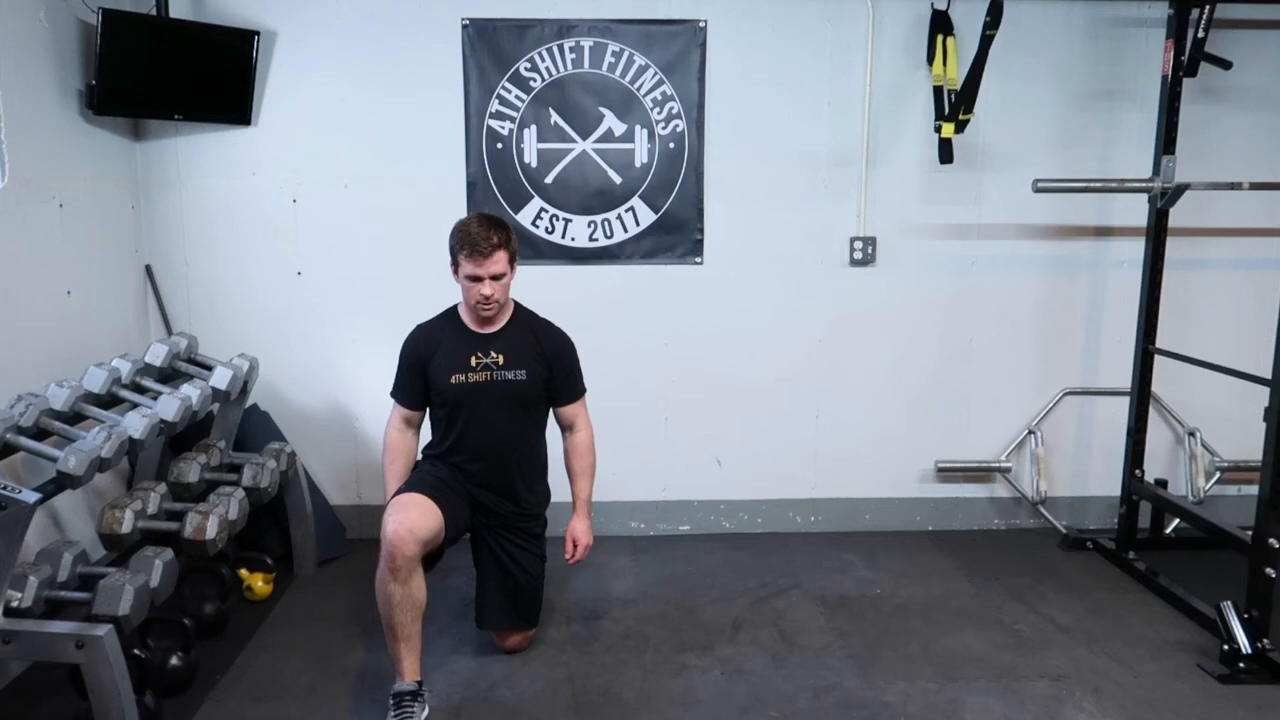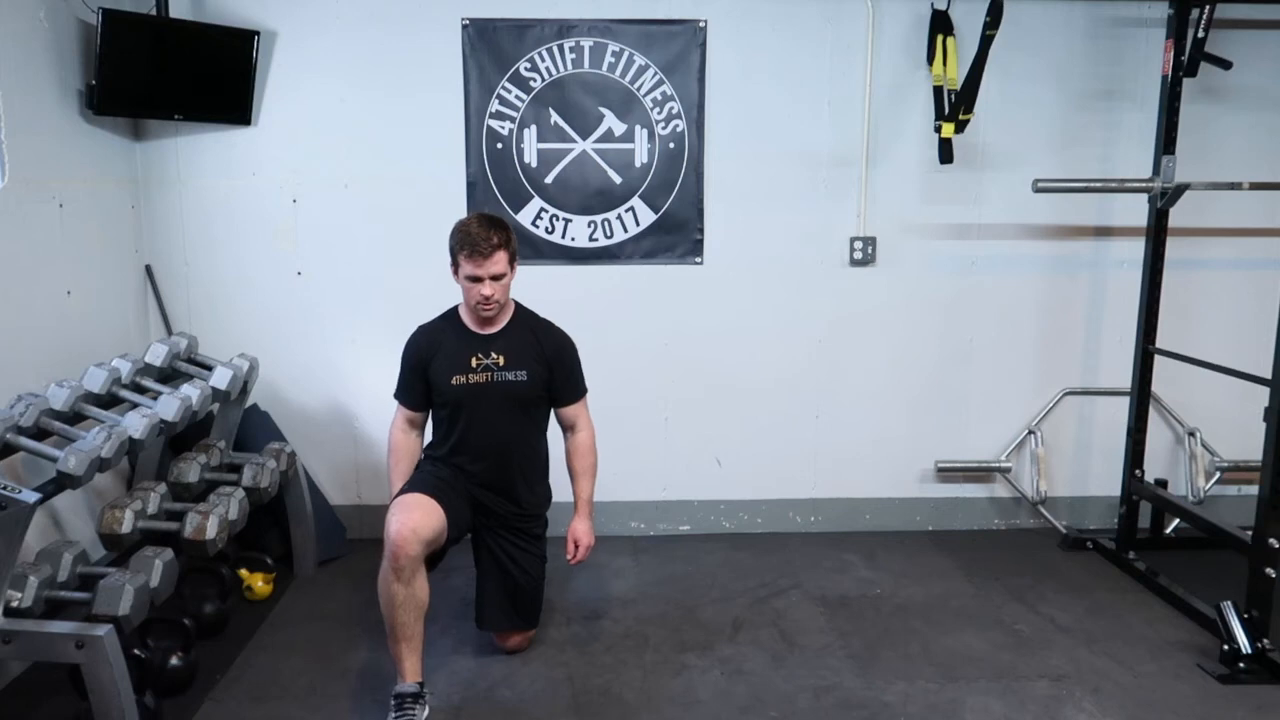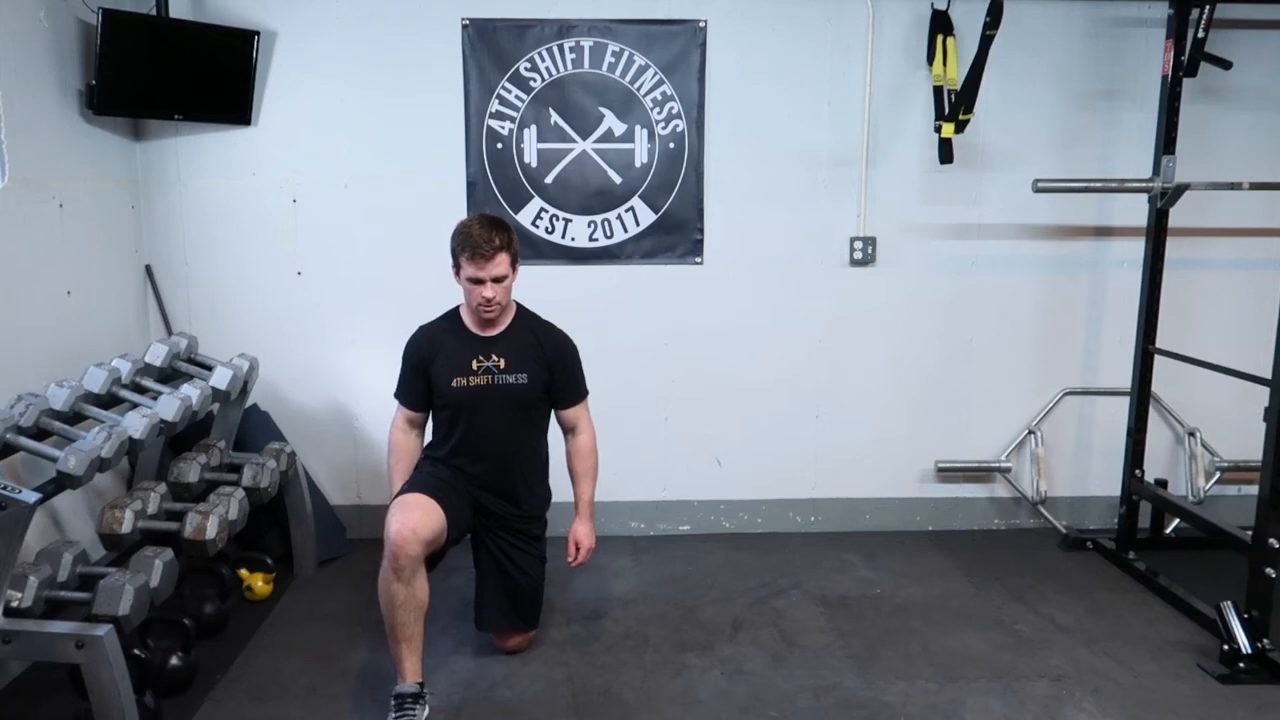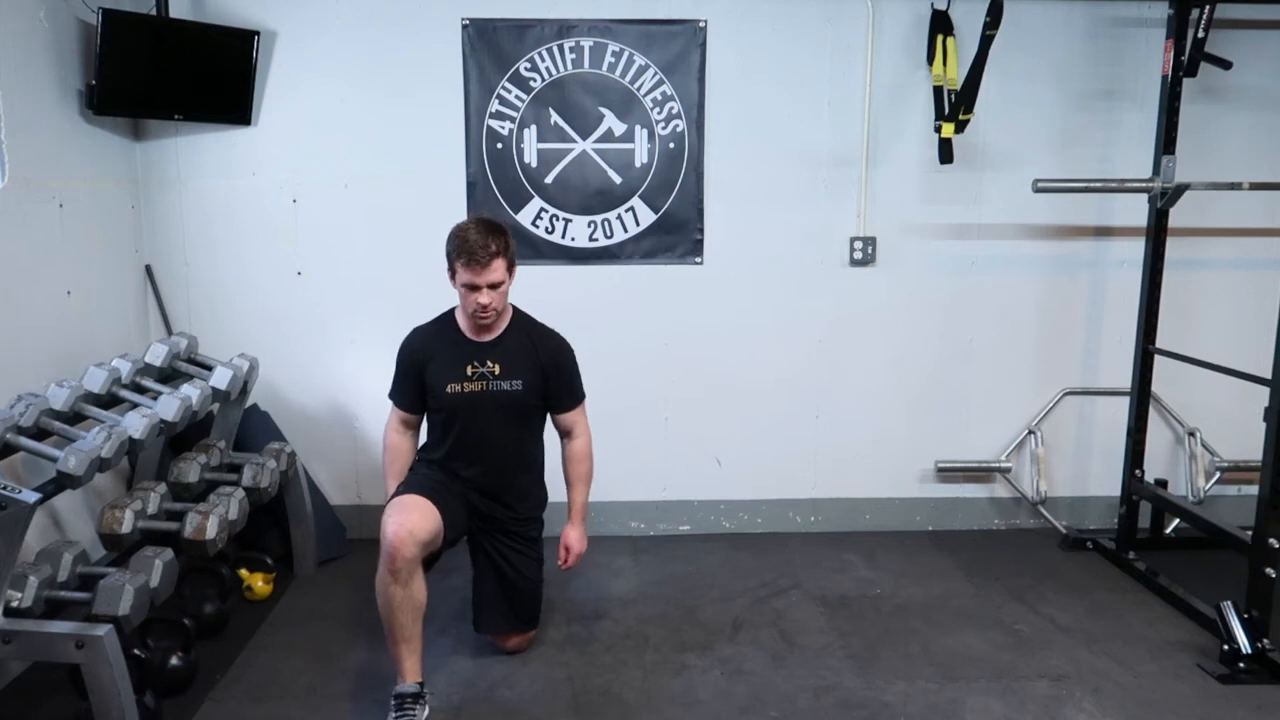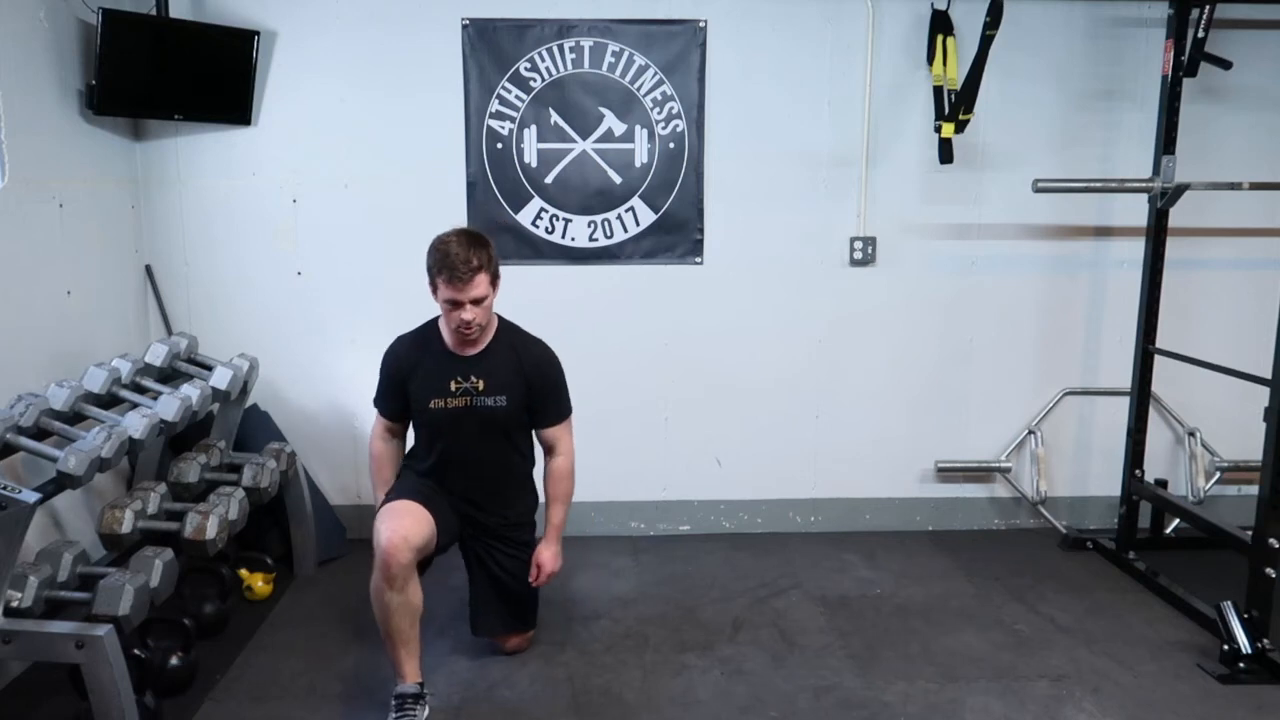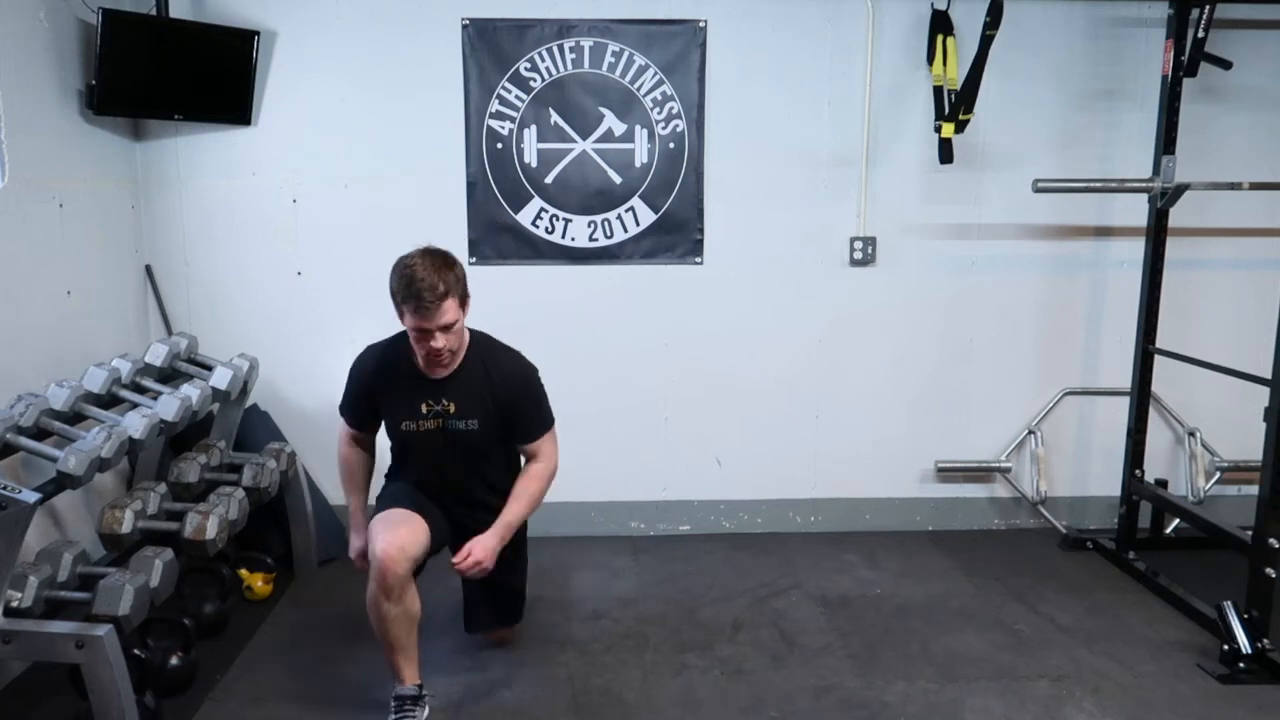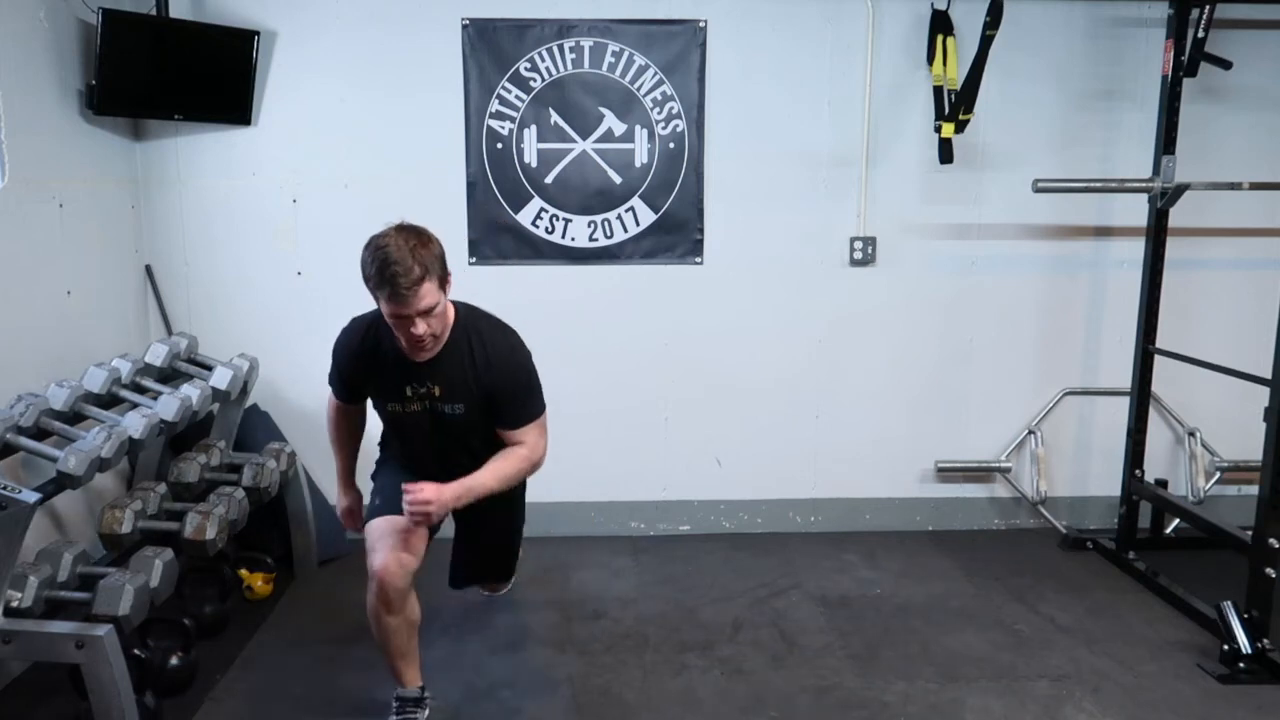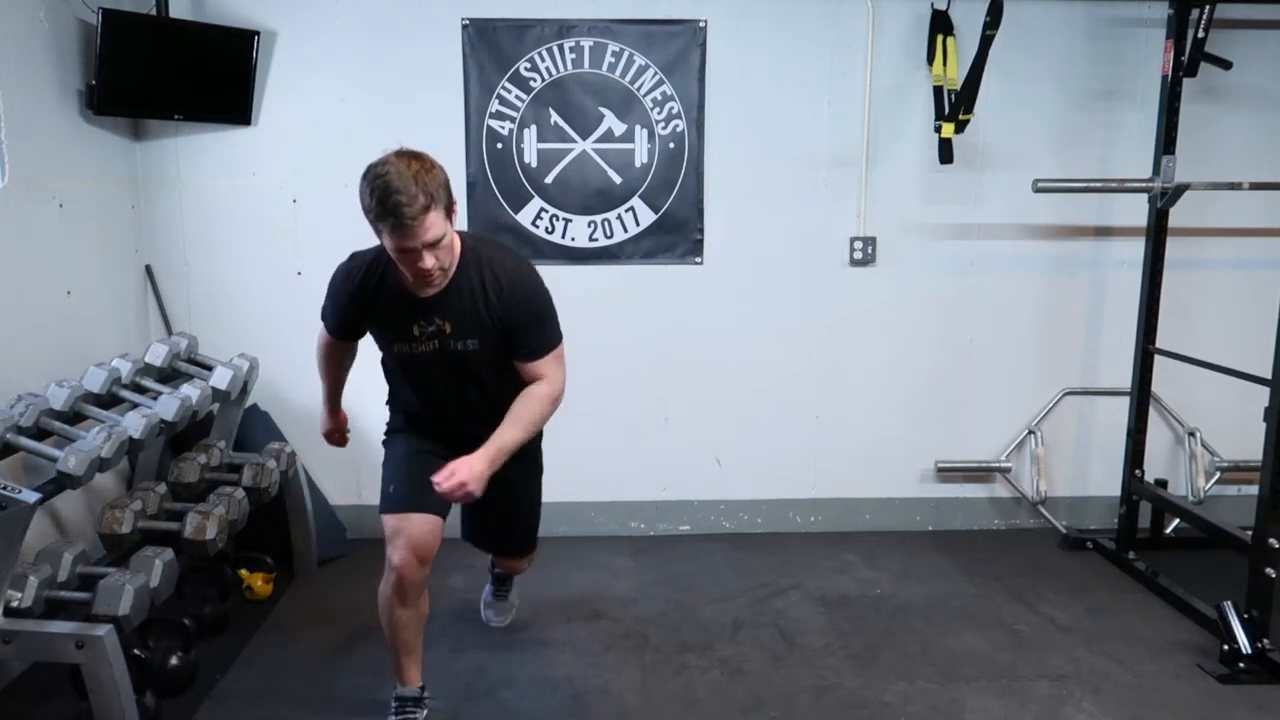
dt=0.2s
person 1, frame 1
left shoulder: (549, 342)
right shoulder: (426, 341)
left elbow: (576, 427)
right elbow: (403, 425)
left wrist: (581, 512)
right wrist: (393, 508)
left hip: (519, 499)
right hip: (446, 477)
left knee: (514, 638)
right knee: (397, 539)
left ankle: (490, 574)
person 1, frame 2
left shoulder: (549, 342)
right shoulder: (427, 342)
left elbow: (577, 427)
right elbow: (407, 427)
left wrist: (582, 513)
right wrist: (398, 506)
left hip: (520, 500)
right hip: (447, 478)
left knee: (514, 639)
right knee: (400, 539)
left ankle: (490, 572)
person 1, frame 3
left shoulder: (551, 344)
right shoulder: (428, 342)
left elbow: (578, 430)
right elbow: (407, 427)
left wrist: (584, 515)
right wrist: (400, 507)
left hip: (519, 501)
right hip: (447, 478)
left knee: (513, 640)
right knee: (401, 539)
left ankle: (489, 573)
person 1, frame 4
left shoulder: (547, 348)
right shoulder: (422, 345)
left elbow: (575, 434)
right elbow: (402, 428)
left wrist: (576, 520)
right wrist: (394, 507)
left hip: (515, 503)
right hip: (441, 480)
left knee: (514, 640)
right knee: (398, 540)
left ankle: (487, 571)
person 1, frame 5
left shoulder: (533, 359)
right shoulder: (405, 355)
left elbow: (559, 450)
right elbow: (387, 435)
left wrist: (552, 538)
right wrist: (383, 513)
left hip: (506, 507)
right hip: (430, 487)
left knee: (512, 640)
right knee: (393, 547)
left ankle: (484, 566)
person 1, frame 6
left shoulder: (510, 372)
right shoulder: (374, 368)
left elbow: (543, 460)
right elbow: (355, 443)
left wrist: (496, 537)
right wrist: (359, 523)
left hip: (491, 507)
right hip: (415, 492)
left knee: (499, 632)
right knee: (388, 559)
person 1, frame 7
left shoulder: (497, 346)
right shoulder: (358, 343)
left elbow: (529, 448)
right elbow: (344, 409)
left wrist: (455, 496)
right wrist: (346, 482)
left hip: (486, 473)
right hip: (409, 467)
left knee: (491, 583)
right knee: (386, 571)
left ankle: (483, 563)
person 1, frame 8
left shoulder: (508, 277)
right shoulder: (358, 280)
left elbow: (545, 384)
right elbow: (335, 344)
left wrist: (485, 462)
right wrist: (331, 409)
left hip: (502, 429)
right hip: (418, 427)
left knee: (513, 553)
right knee: (406, 560)
left ankle: (499, 575)
